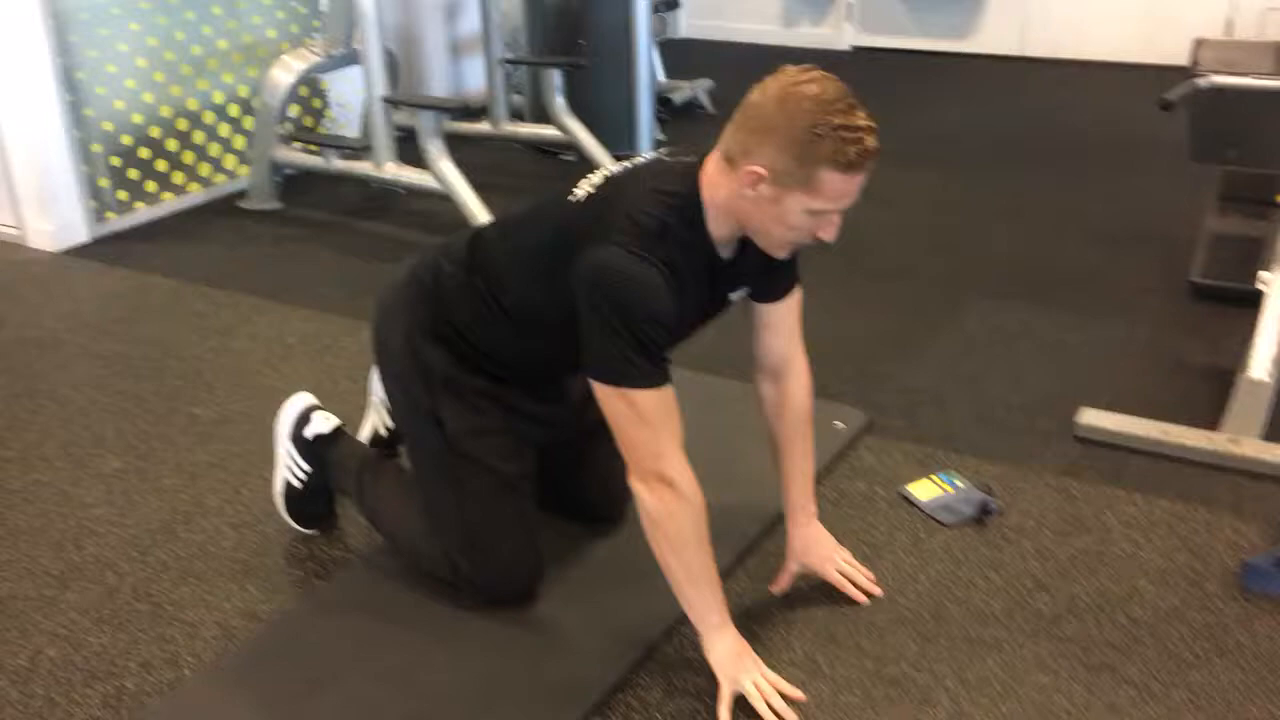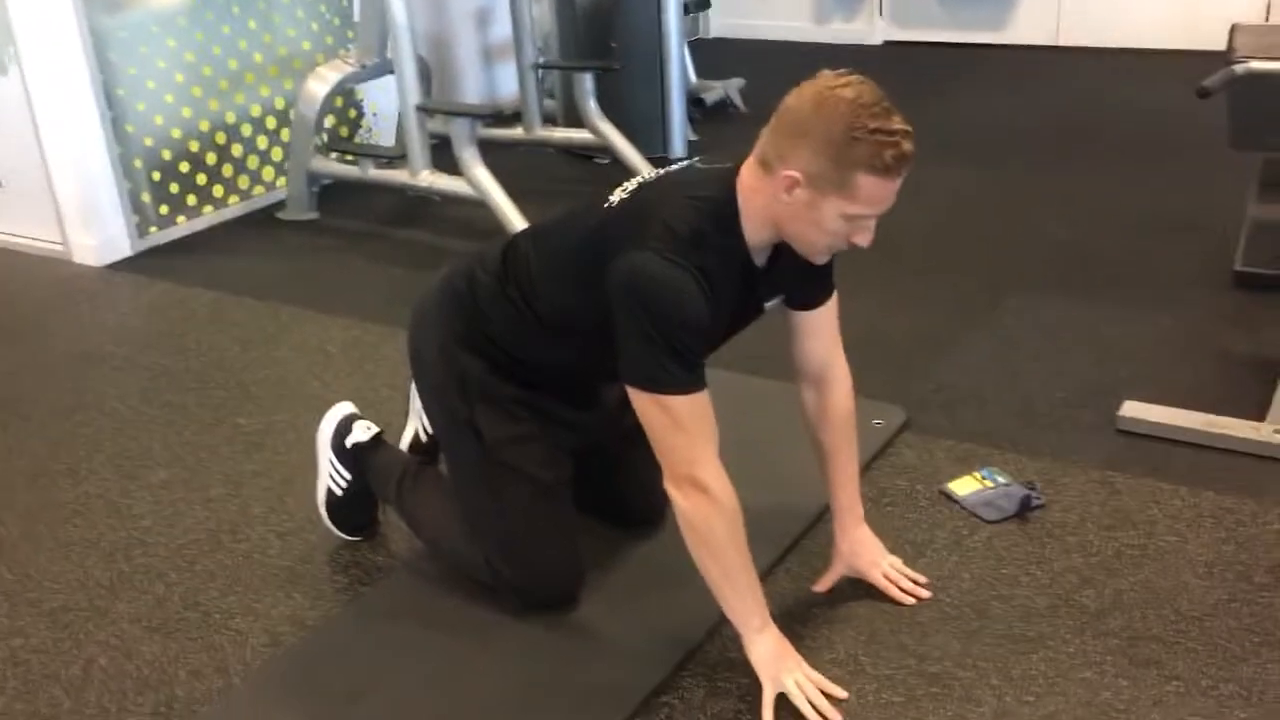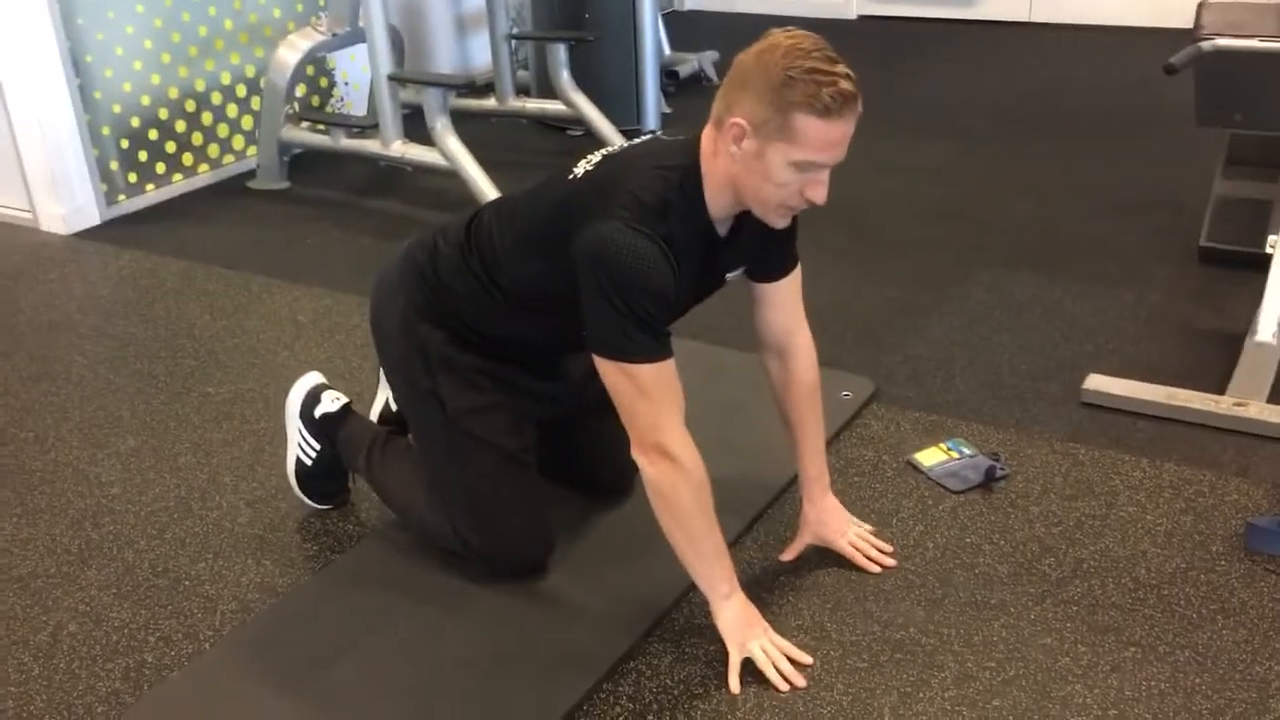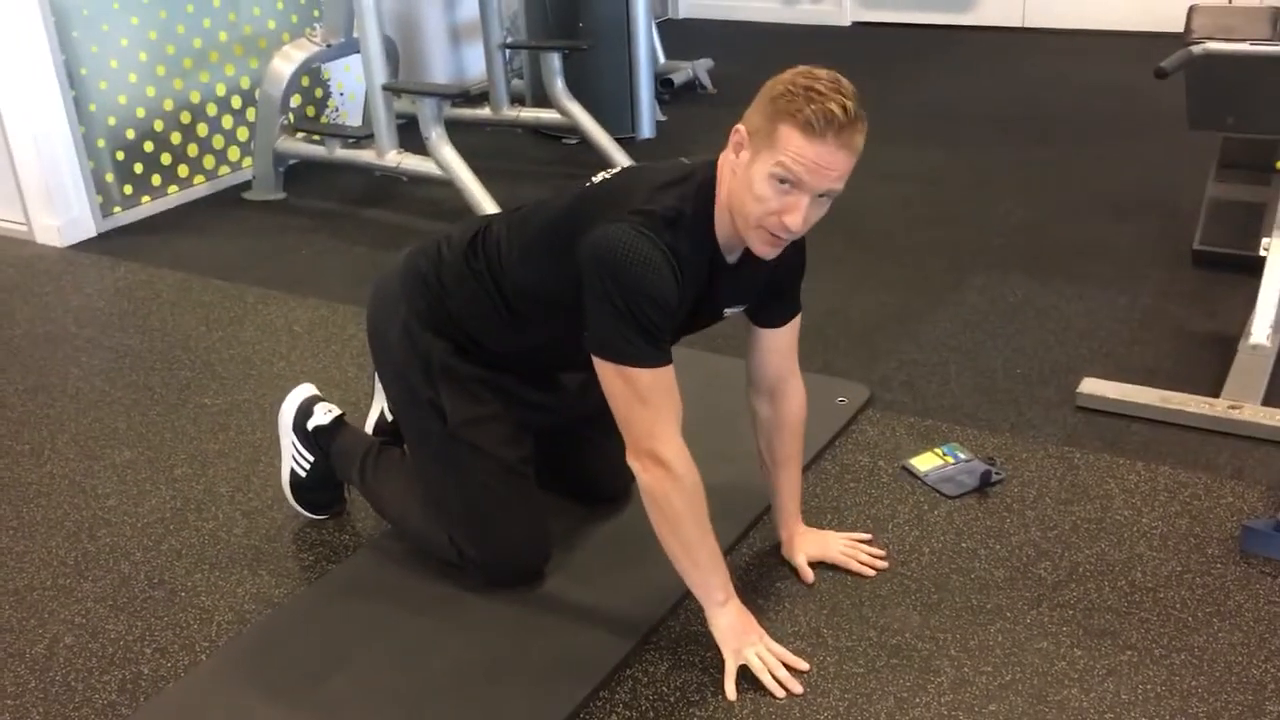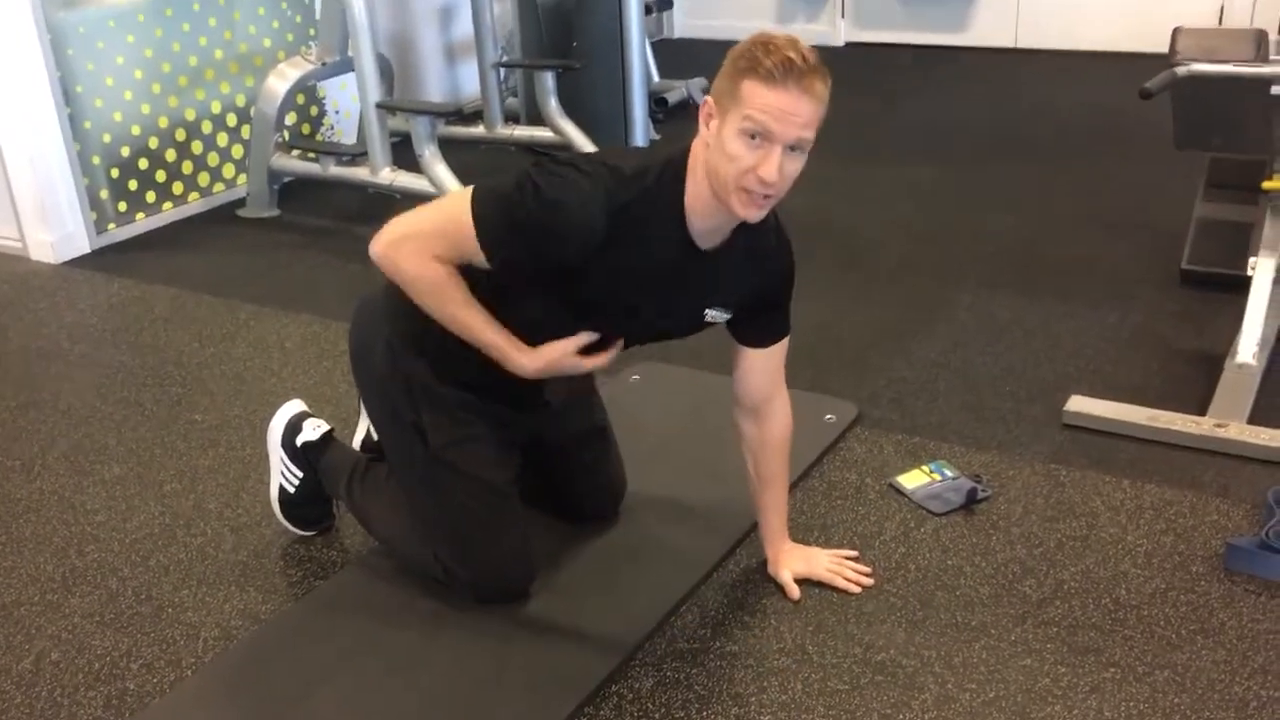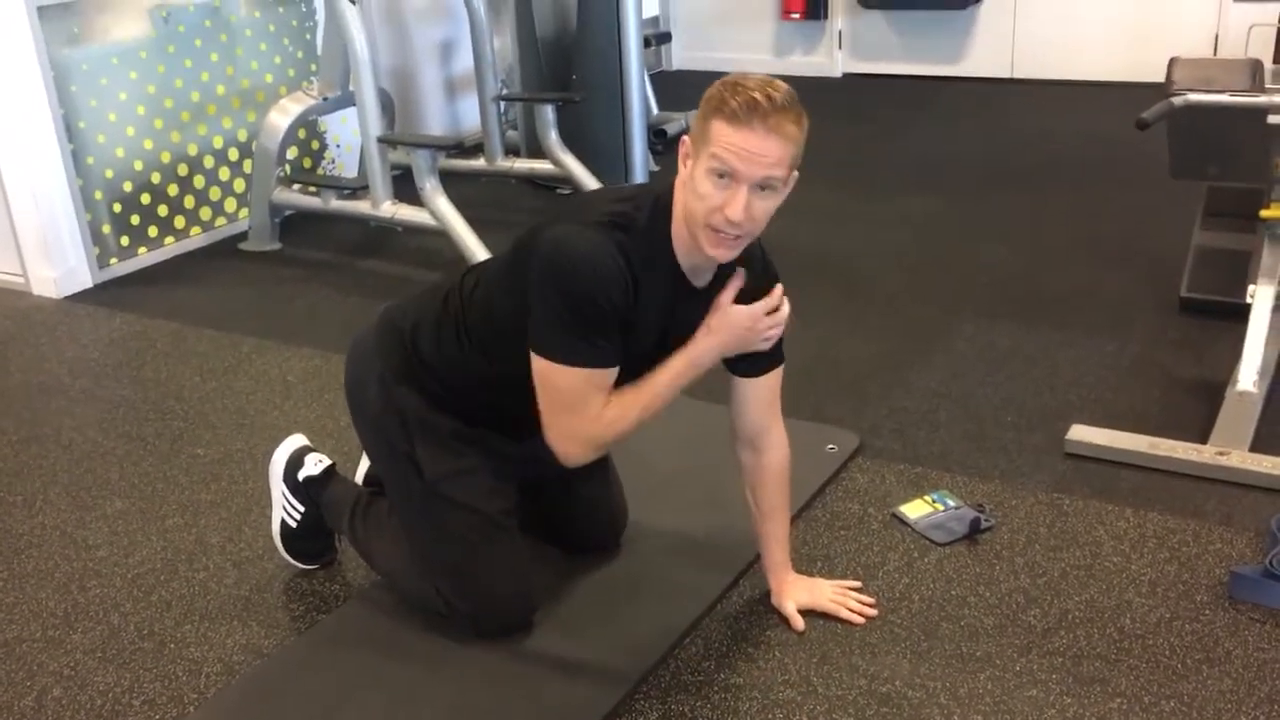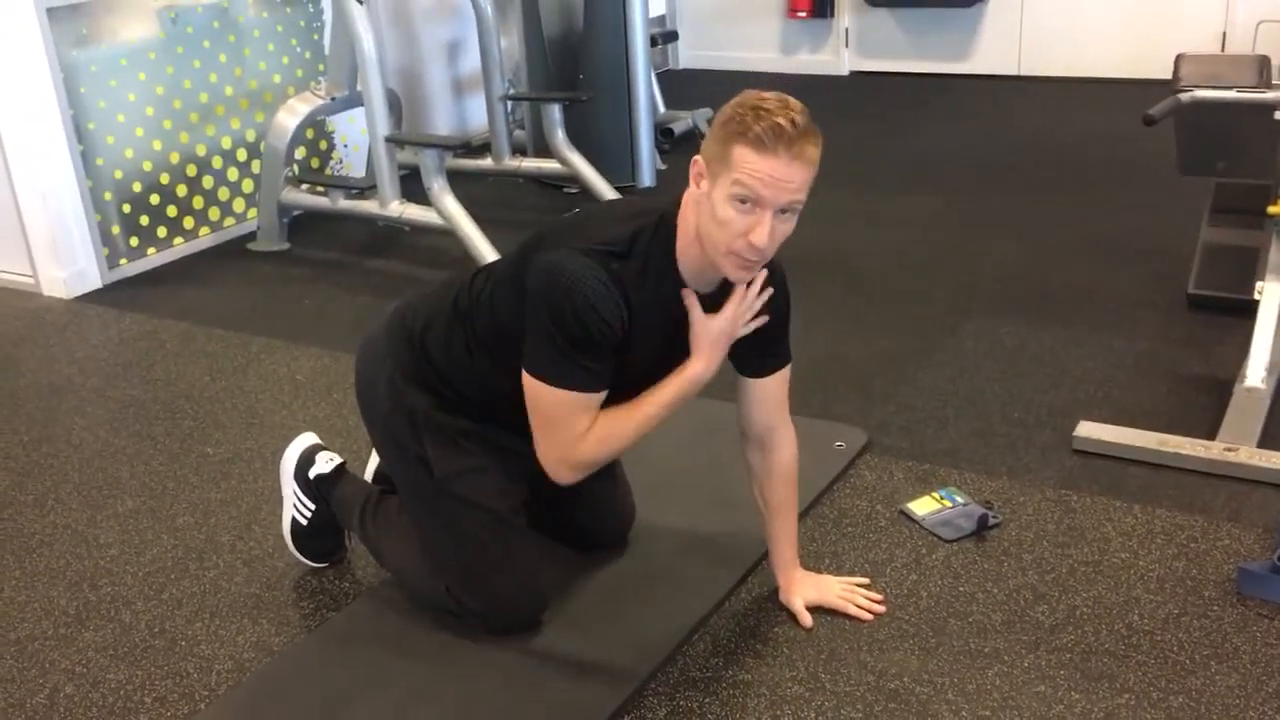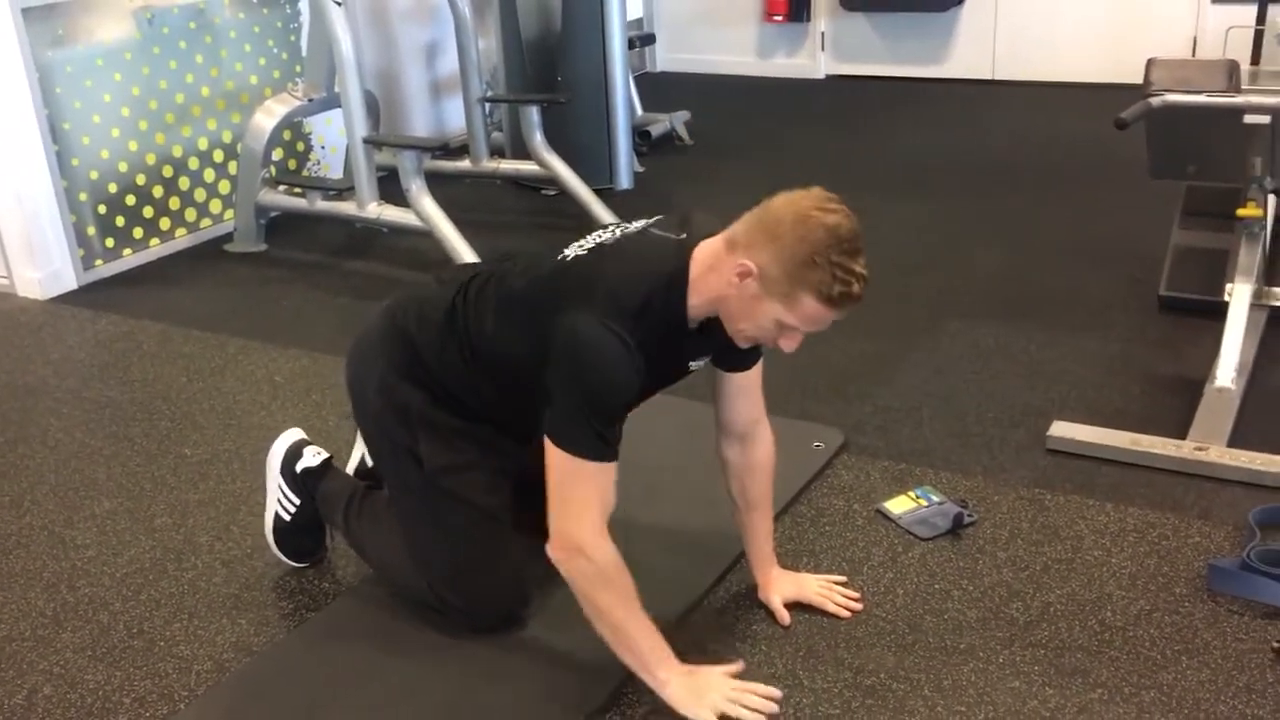
dt=0.7s
person 1, frame 1
left shoulder: (759, 213)
right shoulder: (629, 260)
left elbow: (782, 370)
right elbow: (659, 474)
left wrist: (803, 527)
right wrist: (721, 638)
left hip: (537, 346)
right hip: (441, 341)
left knee: (601, 504)
right knee: (500, 573)
left ankle: (409, 416)
right ankle: (326, 449)
person 1, frame 2
left shoulder: (794, 220)
right shoulder: (664, 267)
left elbow: (824, 376)
right elbow: (695, 480)
left wrist: (853, 530)
right wrist: (762, 638)
left hip: (572, 355)
right hip: (475, 350)
left knee: (639, 507)
right knee: (542, 580)
right ankle: (366, 458)
person 1, frame 3
left shoulder: (761, 195)
right shoulder: (627, 238)
left elbow: (787, 346)
right elbow: (662, 447)
left wrist: (818, 500)
right wrist: (728, 603)
left hip: (536, 329)
right hip: (438, 322)
left knee: (609, 476)
right knee: (512, 546)
right ankle: (335, 428)
person 1, frame 4
left shoulder: (774, 238)
right shoulder: (636, 248)
left elbow: (776, 388)
right elbow: (656, 453)
left wrist: (792, 527)
right wrist: (724, 610)
left hip: (533, 337)
right hip: (433, 328)
left knee: (604, 484)
right knee: (508, 554)
right ankle: (329, 440)
person 1, frame 5
left shoulder: (764, 254)
right shoulder: (587, 200)
left elbow: (762, 404)
right elbow: (399, 247)
left wrist: (779, 545)
right wrist: (519, 357)
left hip: (532, 359)
right hip: (422, 348)
left knee: (595, 504)
right knee: (494, 573)
right ankle: (320, 457)
person 1, frame 6
left shoulder: (750, 278)
right shoulder: (587, 255)
left elbow: (759, 434)
right elbow: (574, 440)
left wrist: (782, 576)
right wrist: (705, 348)
left hip: (513, 390)
right hip: (413, 384)
left knee: (597, 533)
right knee: (497, 605)
right ankle: (321, 491)
person 1, frame 7
left shoulder: (758, 285)
right shoulder: (582, 275)
left elbow: (768, 434)
right elbow: (565, 459)
left wrist: (789, 573)
right wrist: (699, 366)
left hip: (522, 385)
right hip: (421, 382)
left knee: (604, 531)
right knee: (507, 601)
right ankle: (333, 487)
person 1, frame 8
left shoulder: (733, 281)
right shoulder: (603, 332)
left elbow: (745, 433)
right elbow: (571, 542)
left wrist: (767, 569)
left hip: (501, 378)
right hip: (409, 375)
left knee: (590, 517)
right knee: (487, 598)
right ankle: (316, 481)
